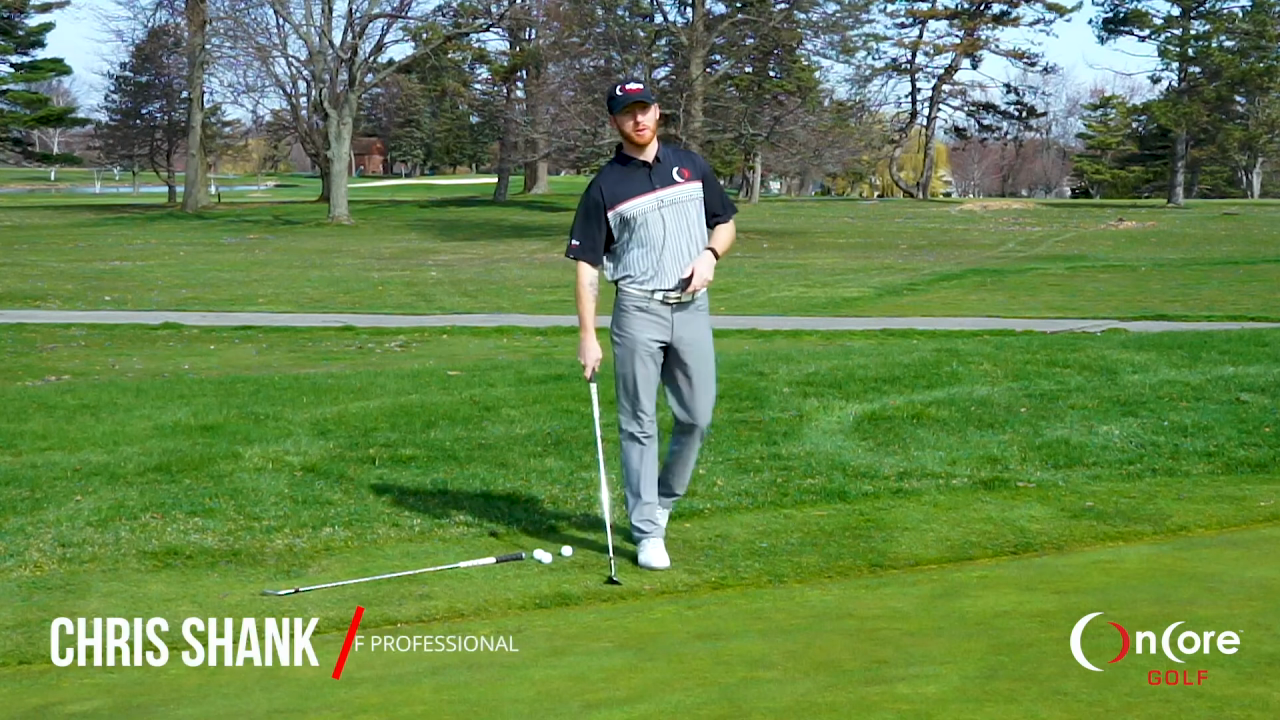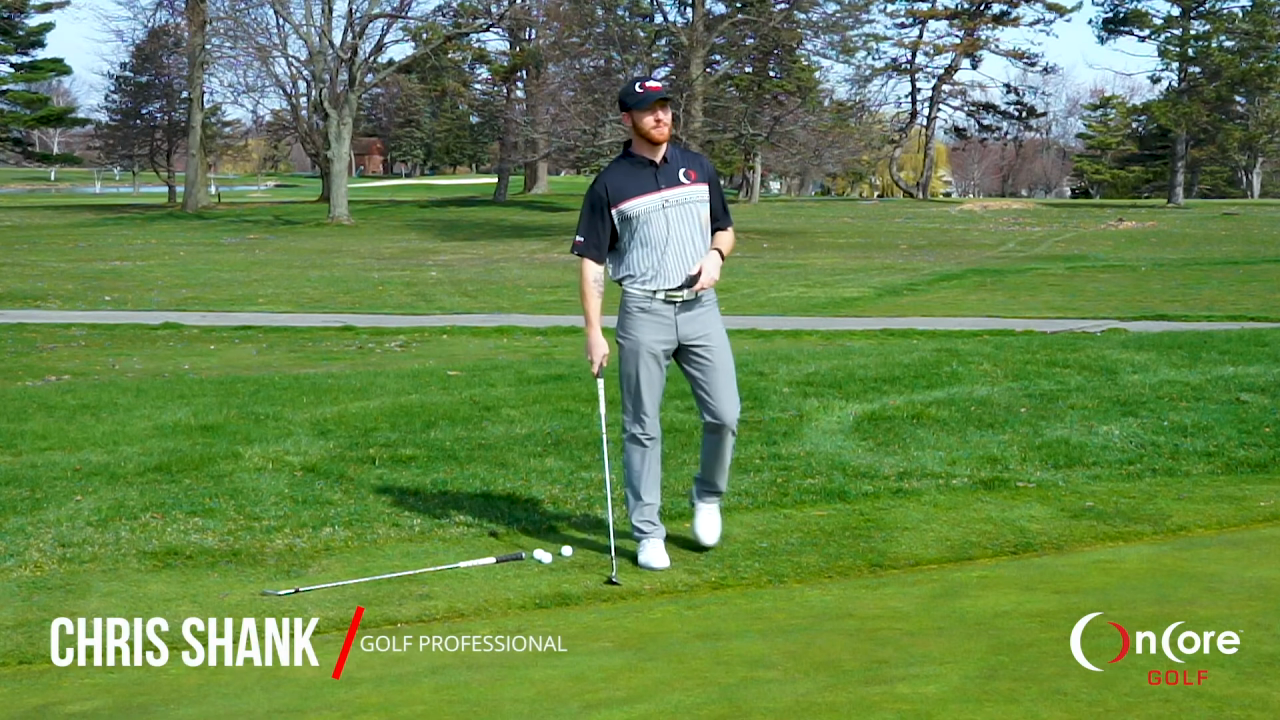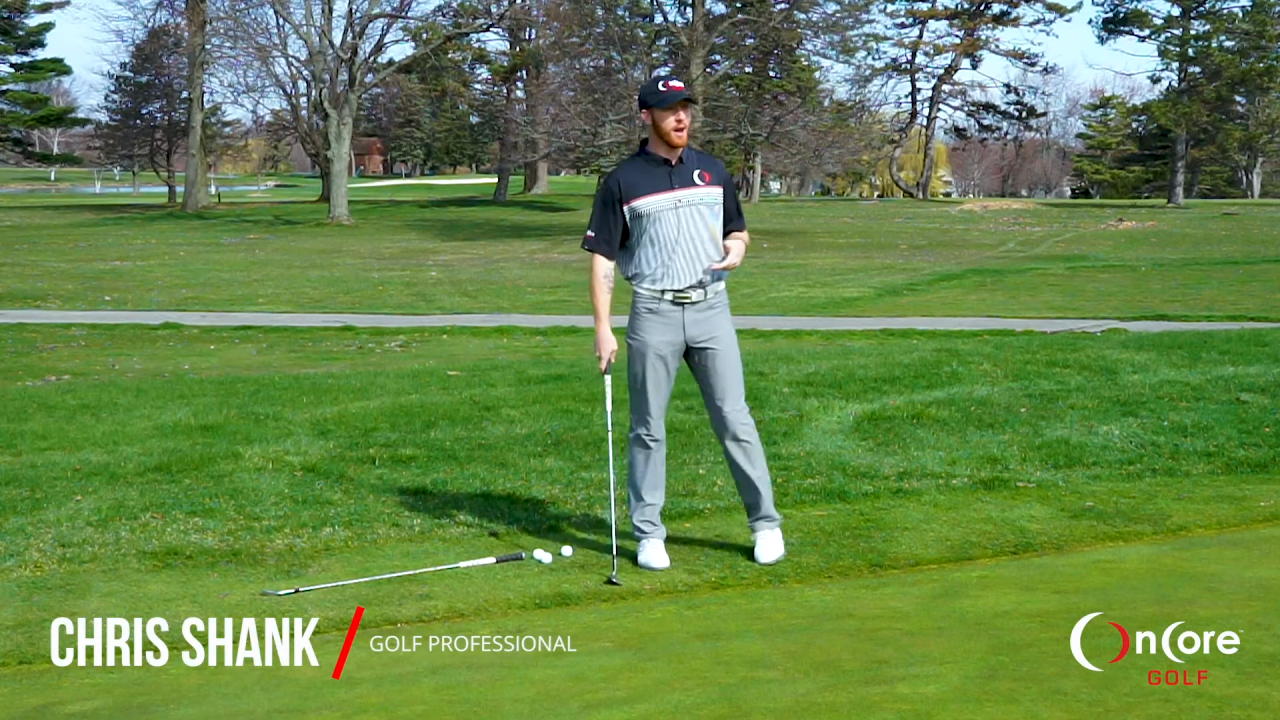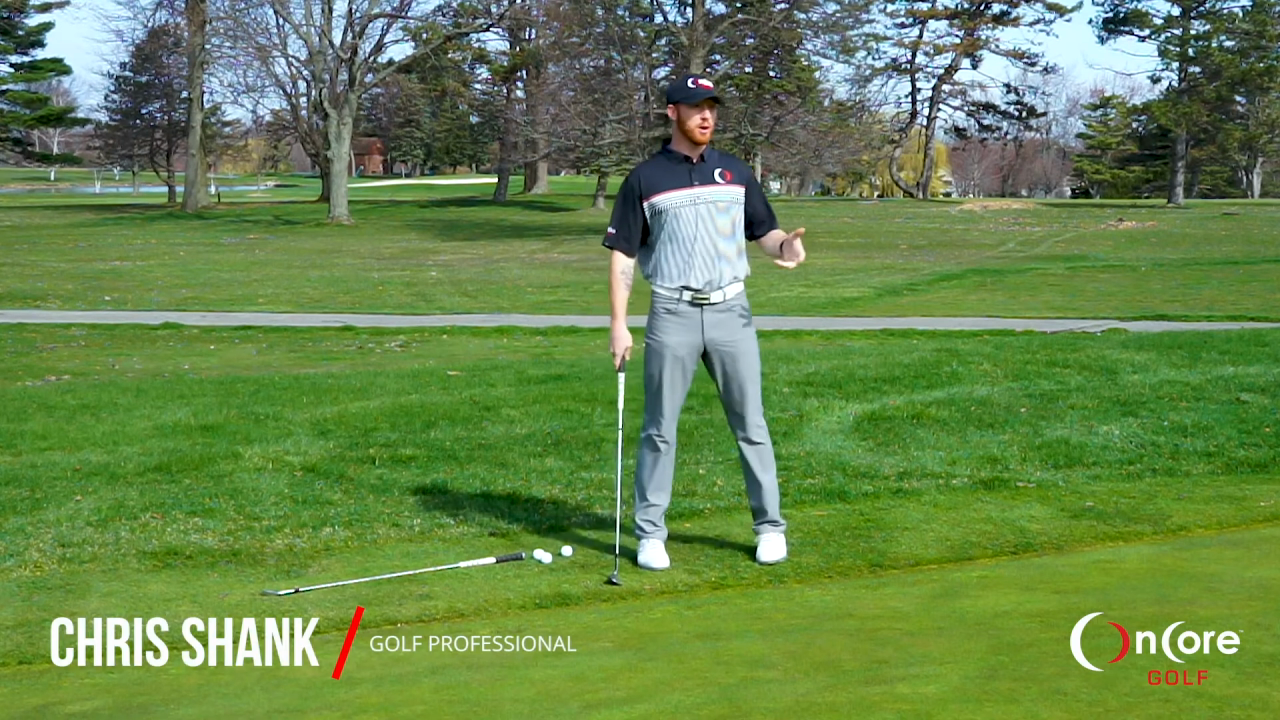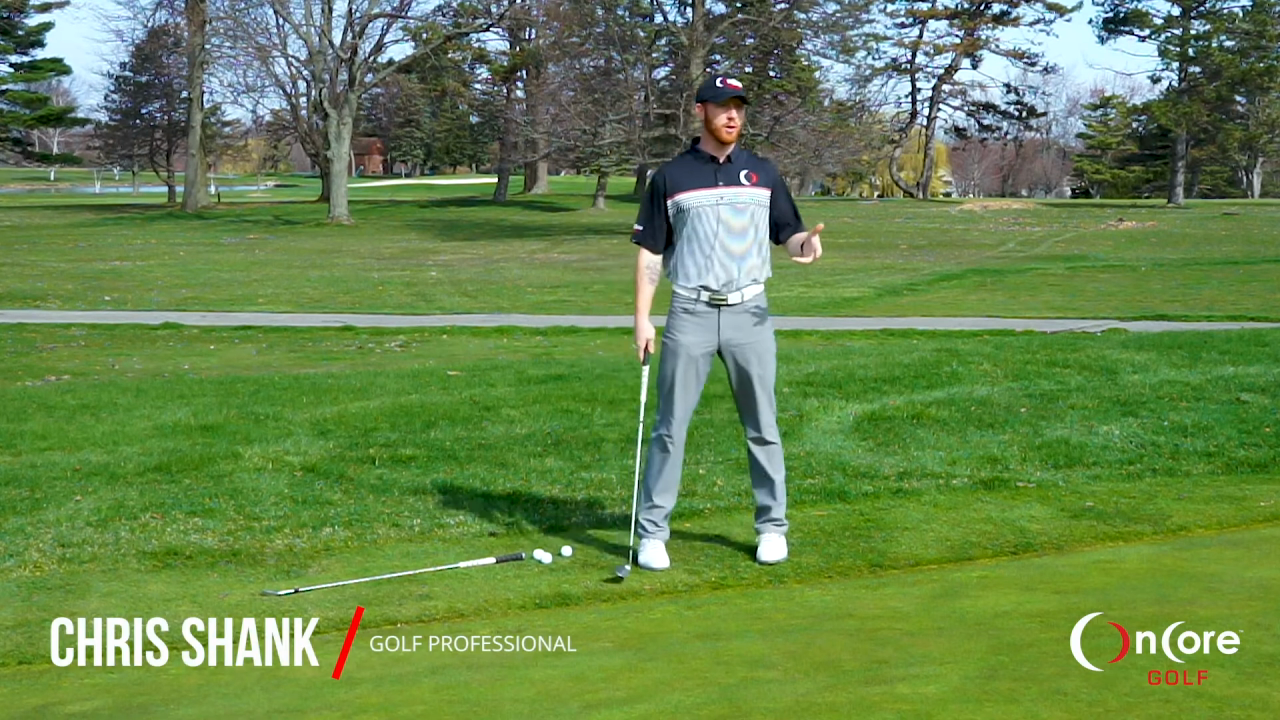
dt=0.2s
person 1, frame 1
left shoulder: (691, 165)
right shoulder: (604, 186)
left elbow: (725, 224)
right elbow: (586, 264)
left wrist: (710, 256)
right wrist: (587, 335)
left hip: (692, 309)
right hip: (638, 312)
left knee: (696, 418)
right knee: (639, 425)
left ankle: (664, 496)
right ankle: (647, 532)
person 1, frame 2
left shoulder: (697, 167)
right shoulder: (609, 183)
left elbow: (724, 230)
right elbow: (592, 261)
left wrist: (715, 256)
right wrist: (593, 331)
left hip: (699, 309)
right hip: (643, 313)
left knee: (724, 414)
right knee: (643, 427)
left ankle: (708, 495)
right ankle: (648, 532)
person 1, frame 3
left shoulder: (713, 170)
right shoulder: (622, 180)
left elbow: (737, 231)
right elbow: (602, 258)
left wrist: (737, 248)
right wrist: (602, 328)
left hip: (711, 310)
right hip: (654, 315)
left knee: (735, 421)
right knee: (648, 429)
left ankle: (764, 521)
right ankle: (649, 533)
person 1, frame 4
left shoulder: (736, 171)
right shoulder: (644, 178)
left elbow: (764, 232)
right elbow: (622, 254)
left wrist: (784, 244)
right wrist: (618, 324)
left hip: (732, 312)
right hip: (672, 315)
left knee: (750, 425)
right knee: (660, 429)
left ankle: (770, 525)
right ankle: (651, 533)
person 1, frame 5
left shoulder: (764, 173)
right shoulder: (669, 176)
left elbow: (788, 235)
right elbow: (650, 251)
left wrist: (805, 244)
right wrist: (641, 317)
left hip: (749, 314)
right hip: (690, 314)
left knee: (762, 427)
right knee: (671, 427)
left ankle: (771, 525)
right ankle: (652, 531)
